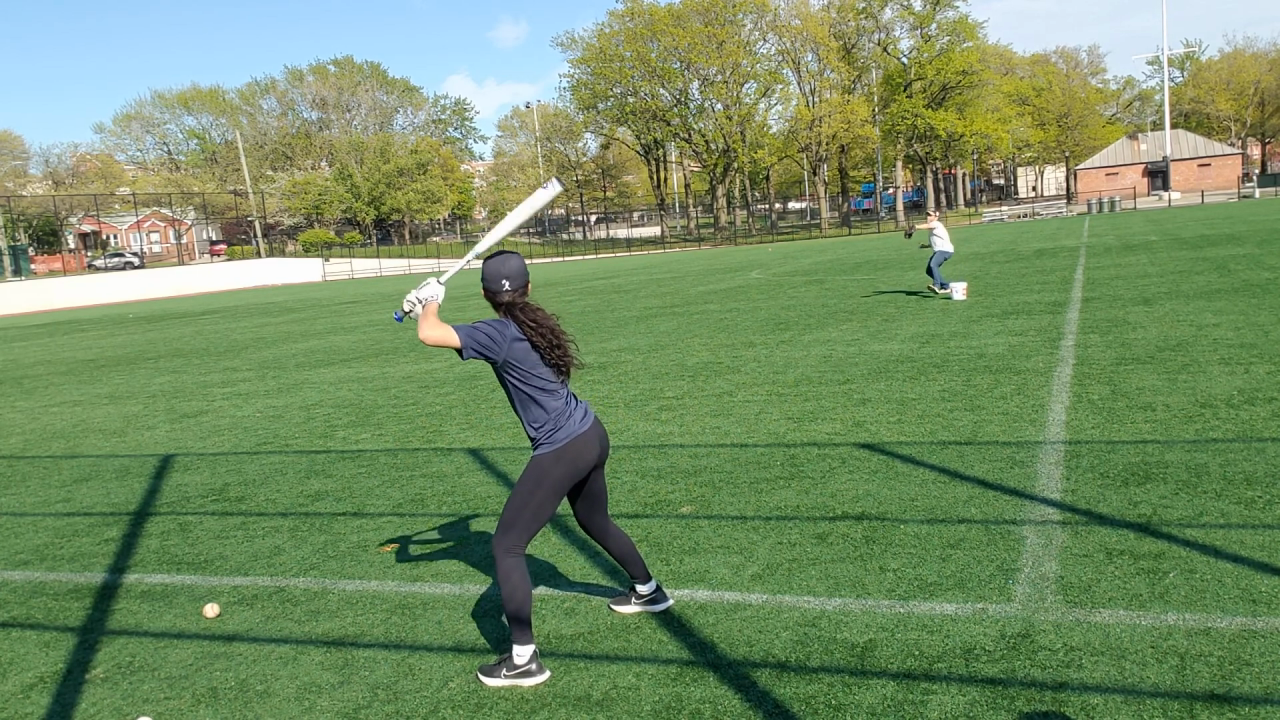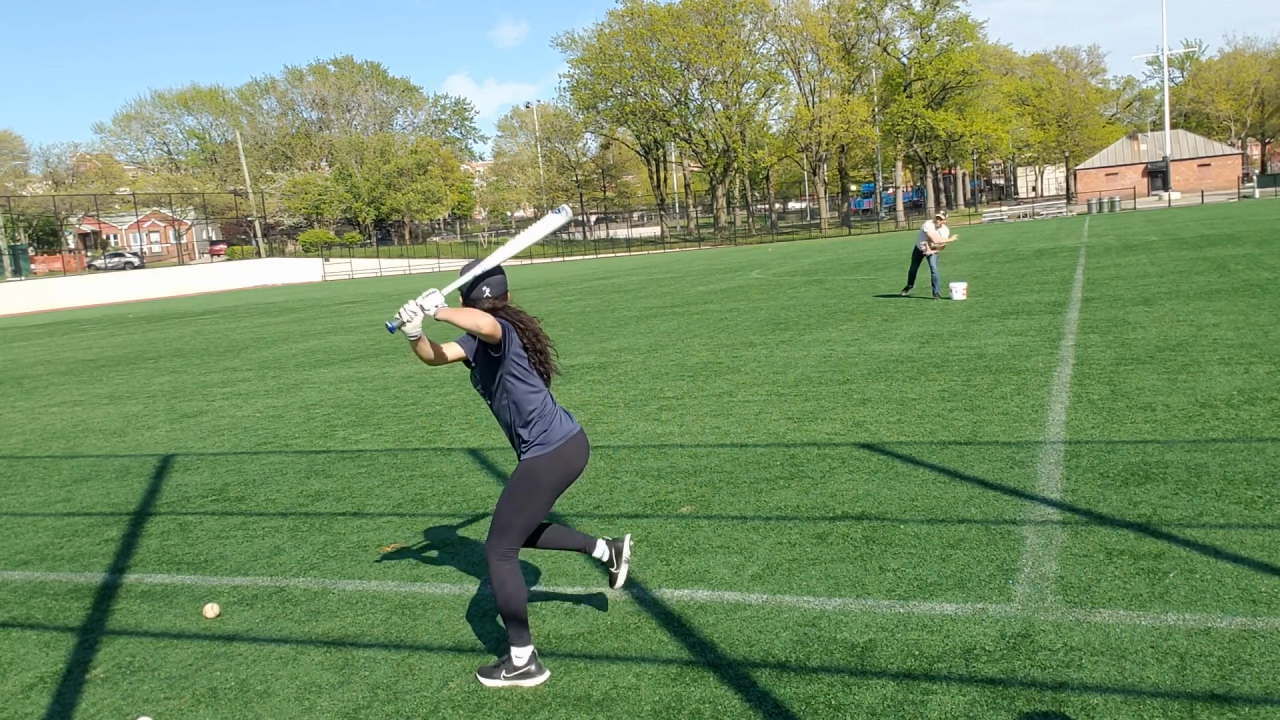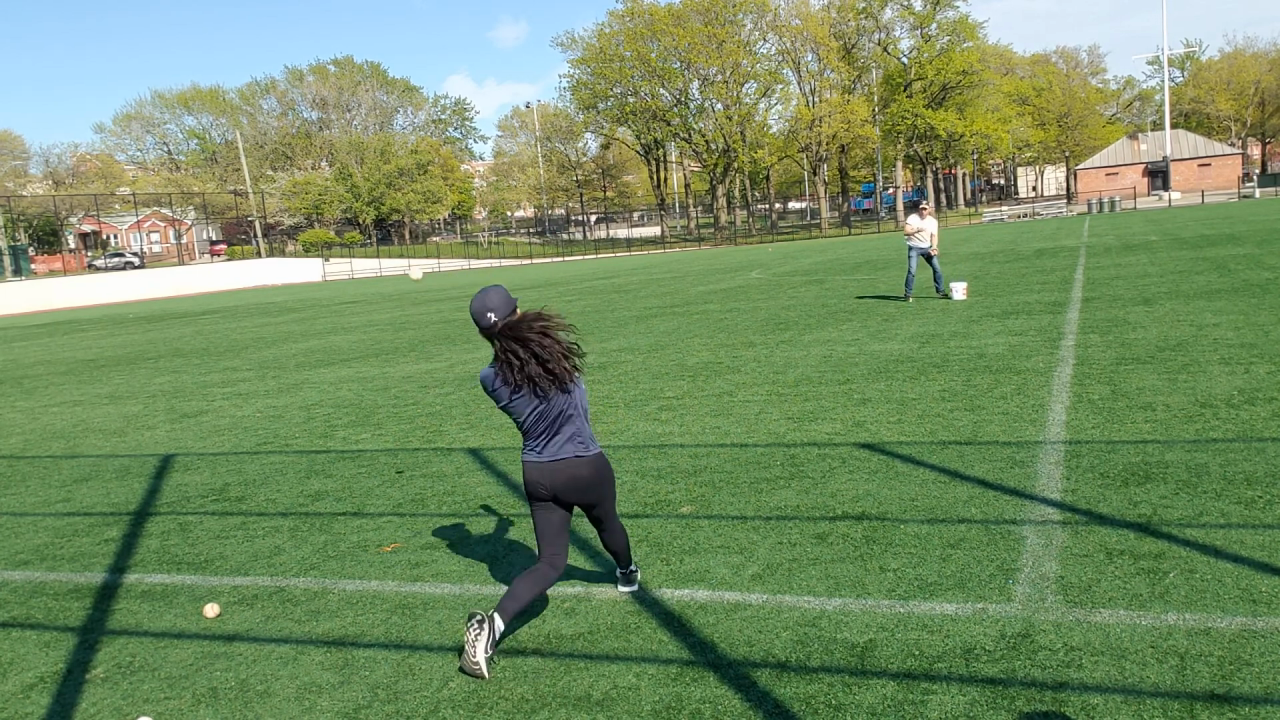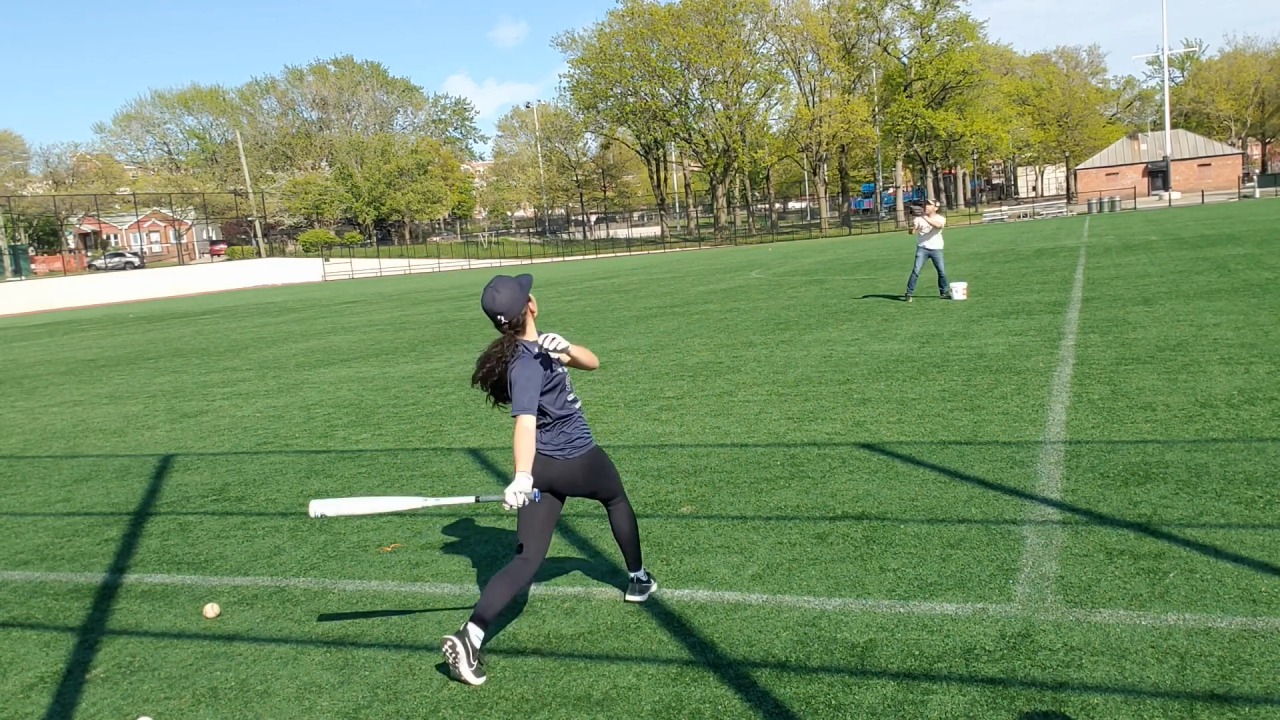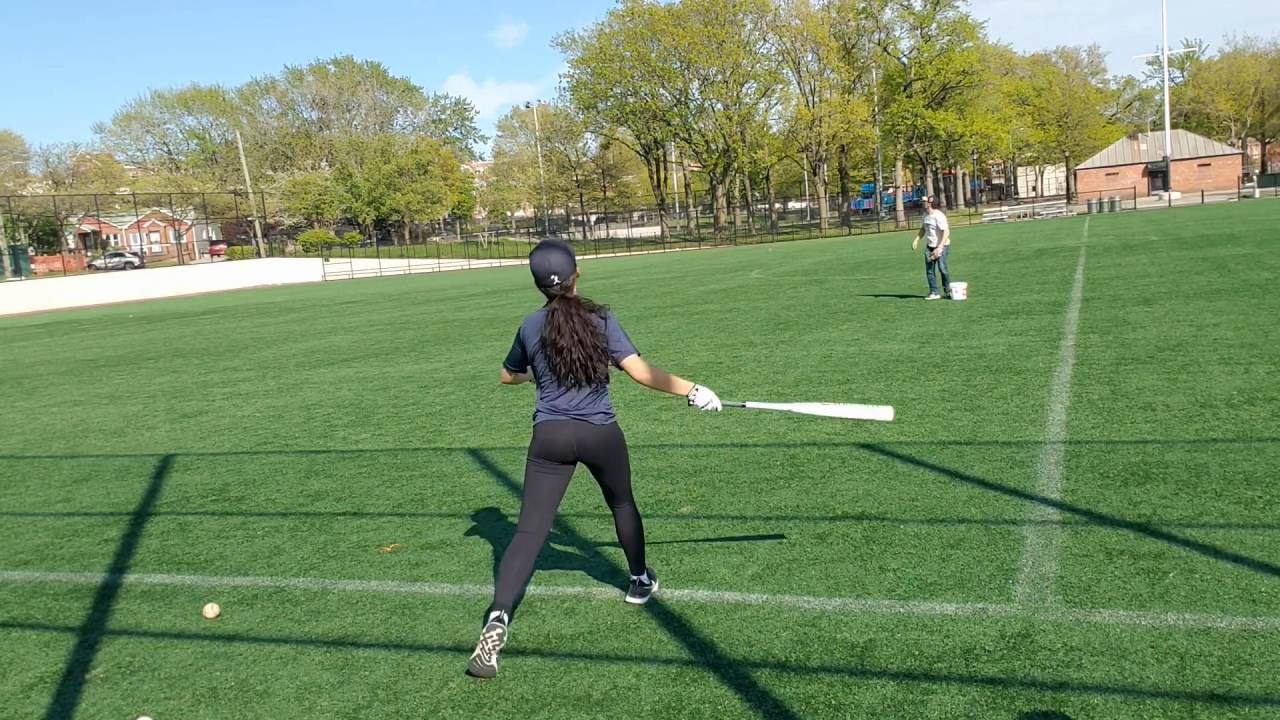
dt=0.5s
person 1, frame 1
left shoulder: (502, 333)
right shoulder: (531, 325)
left elbow: (429, 336)
right elbow: (467, 343)
left wrist: (431, 302)
right wrist: (427, 310)
left hip: (561, 453)
right hip: (591, 437)
left knee: (506, 546)
right knee: (596, 523)
left ankle: (524, 660)
right ankle: (648, 591)
person 1, frame 2
left shoulder: (500, 331)
right shoulder: (480, 340)
left elbow: (485, 323)
right elbow: (437, 355)
left wrist: (437, 309)
right wrist: (414, 333)
left hip: (550, 456)
right hip: (566, 444)
left knee: (499, 552)
right knee: (525, 532)
left ankle: (523, 662)
right ankle: (607, 550)
person 1, frame 3
left shoulder: (491, 378)
right shoulder: (552, 347)
left hip: (539, 475)
right hip: (586, 464)
left knee: (550, 563)
right knee: (604, 519)
left ankle: (492, 623)
right ankle: (626, 573)
person 1, frame 4
left shoulder: (538, 344)
right shoulder: (525, 364)
left elbow: (591, 361)
right elbow: (525, 427)
left wrist: (563, 345)
right wrist: (521, 479)
left hip: (540, 467)
right hip: (579, 460)
left knee: (526, 559)
right knee: (616, 499)
left ankle: (470, 635)
right ankle: (637, 578)
person 1, frame 5
left shoulder: (527, 326)
right shoulder: (598, 318)
left elbow: (509, 377)
right elbow: (639, 369)
right wrist: (691, 390)
left hip: (549, 436)
right hip: (599, 432)
left knee: (529, 532)
right knee: (621, 502)
left ankle: (496, 622)
right ankle: (639, 581)
